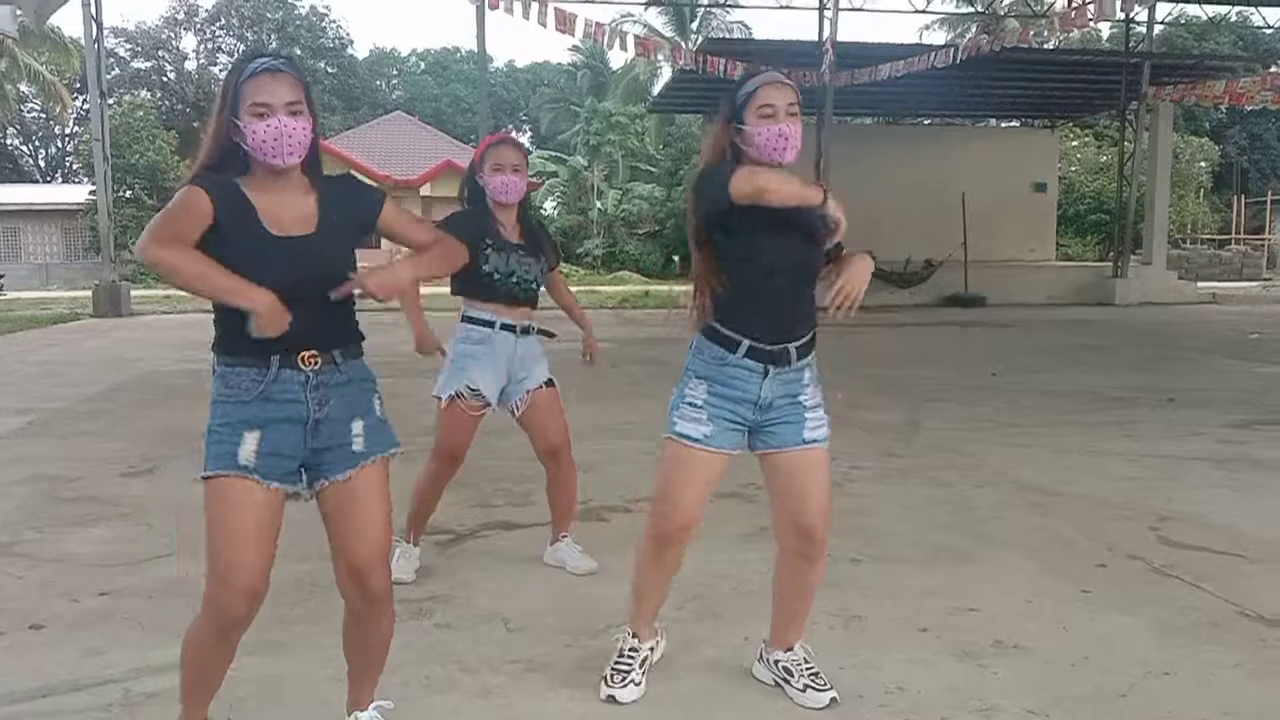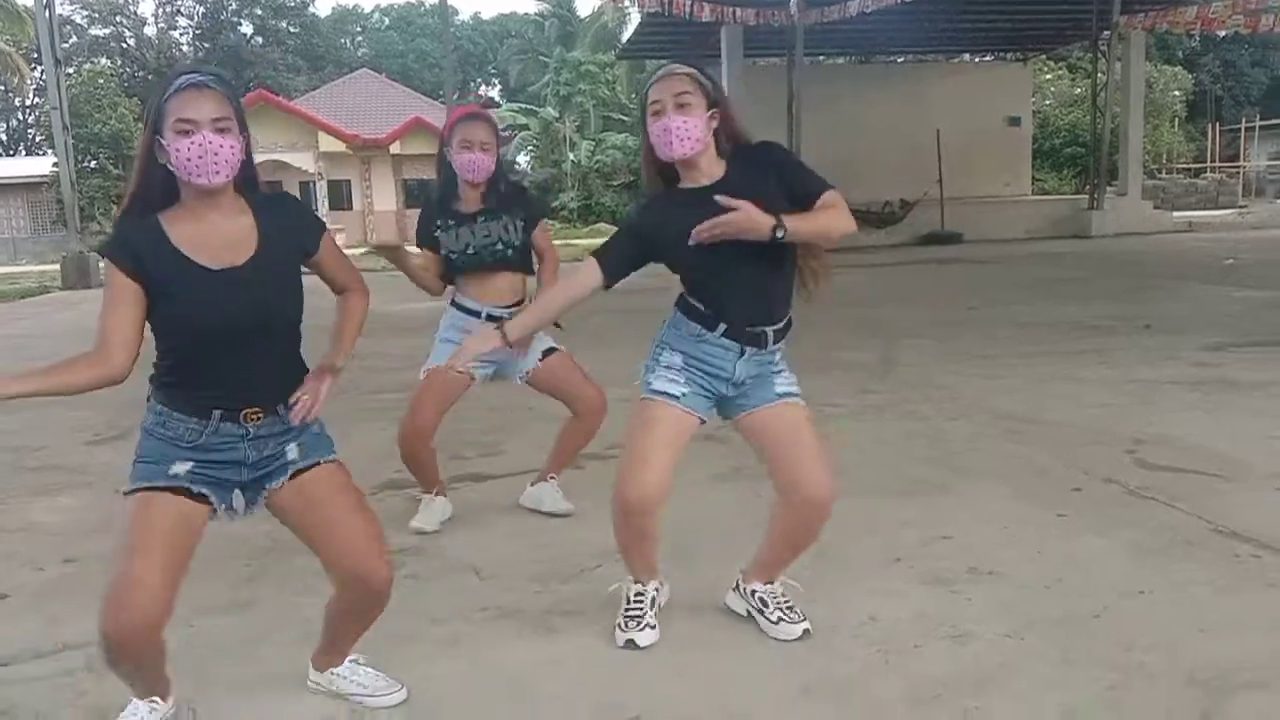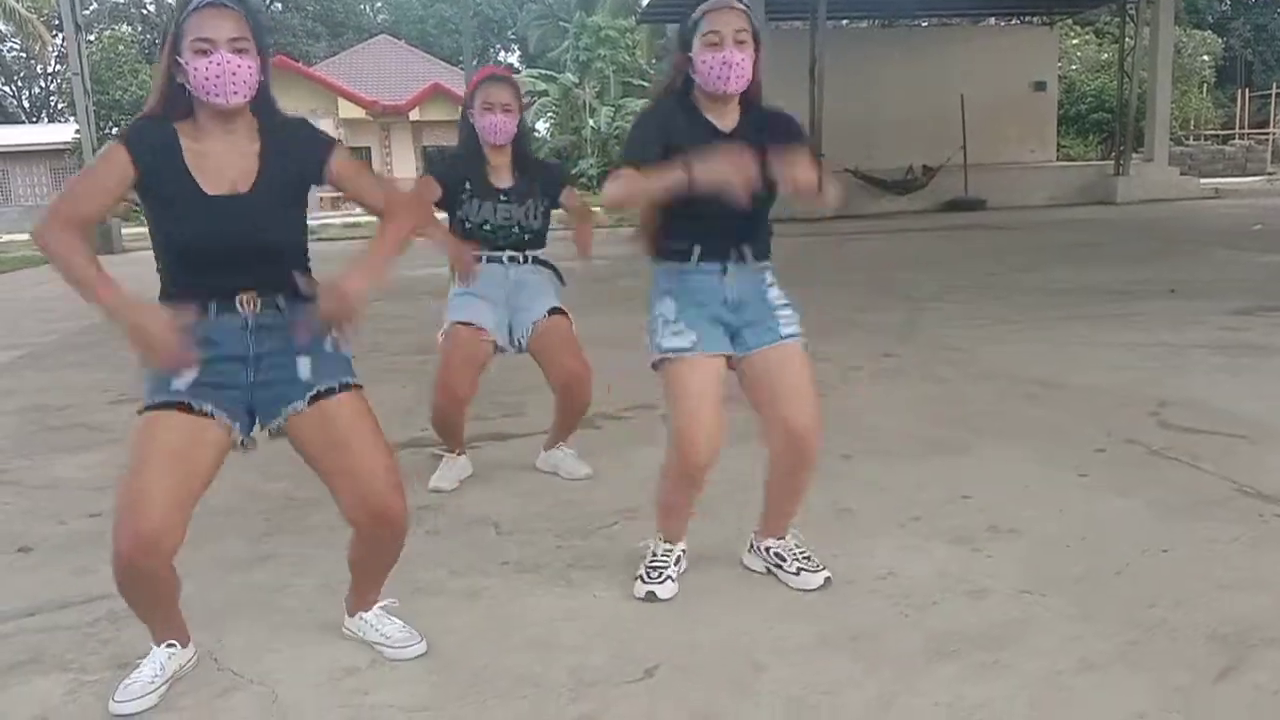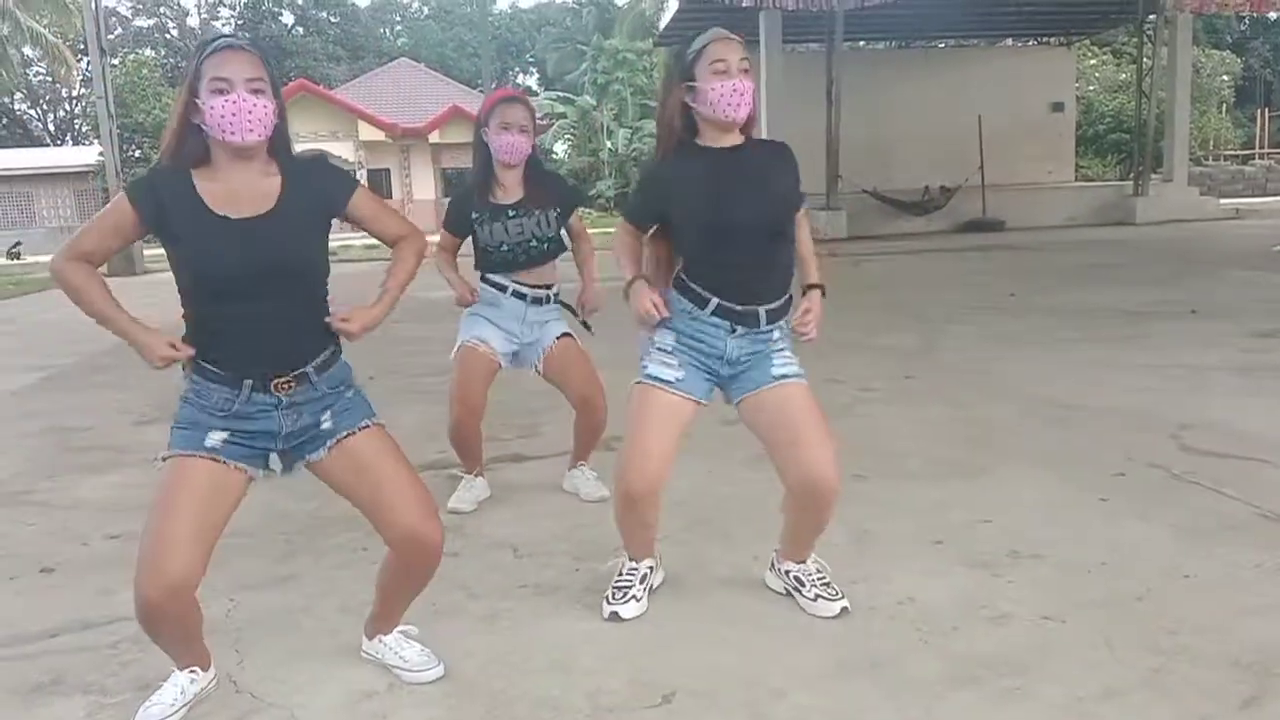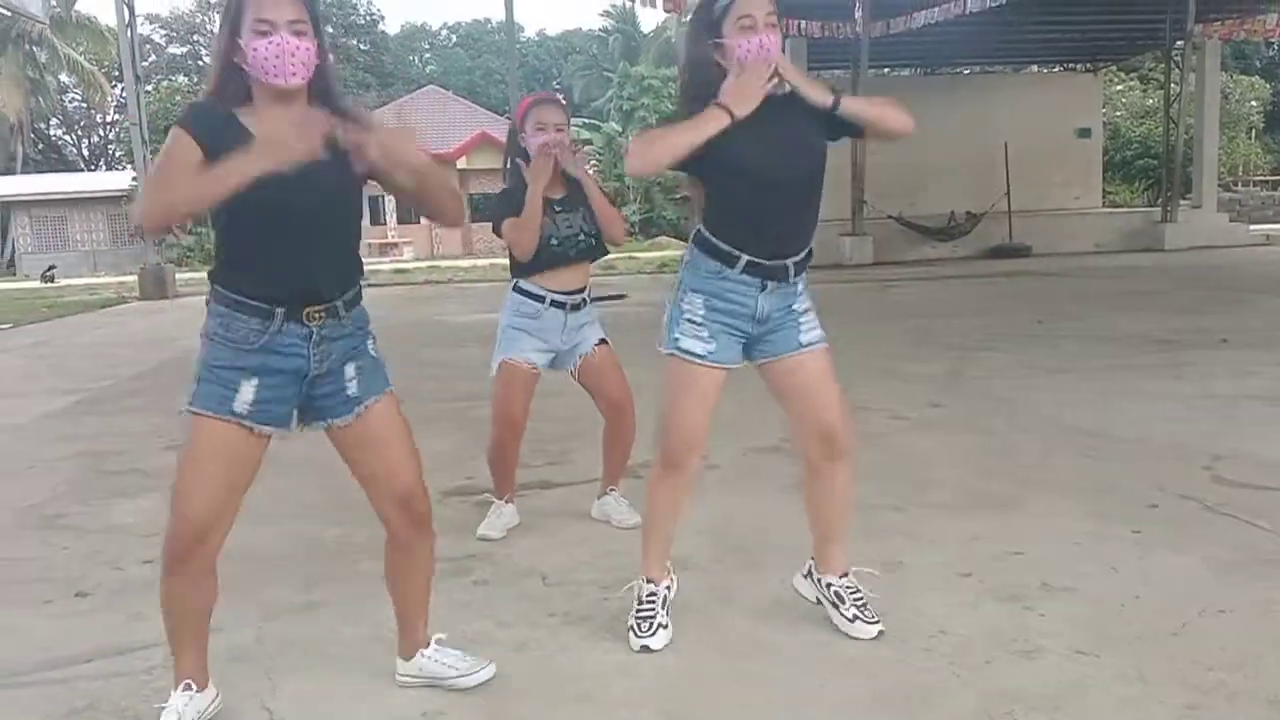
dt=0.7s
person 1, frame 1
left shoulder: (345, 196)
right shoulder: (214, 193)
left elbow: (446, 249)
right elbow: (156, 247)
right wrist: (256, 297)
left hip: (344, 391)
right hip: (253, 397)
left knee: (369, 580)
right knee: (234, 595)
person 1, frame 2
left shoulder: (285, 218)
right shoulder: (137, 240)
left elbow: (354, 290)
right elbow: (114, 358)
left wrist: (331, 368)
left hip: (285, 427)
right hip: (187, 436)
left knee: (371, 575)
right knee: (127, 622)
left ankle: (333, 663)
person 1, frame 3
left shoulder: (296, 144)
right shoulder: (149, 146)
left elbow: (403, 207)
right elbow: (58, 228)
left wrist: (362, 276)
right wrist: (129, 311)
left hip: (297, 339)
right hip: (195, 352)
left knee: (384, 509)
right knee: (141, 546)
left ankle: (364, 608)
right ankle: (171, 643)
person 1, frame 4
left shoulder: (315, 180)
right shoulder: (162, 192)
left elbow: (409, 237)
right elbow: (72, 262)
left wrist: (379, 307)
right wrist: (135, 333)
left hip: (322, 392)
right hip: (218, 407)
left knee: (422, 536)
right knee: (159, 590)
left ankle: (382, 631)
person 1, frame 5
left shoulder: (348, 127)
right shoulder: (211, 124)
left elbow: (447, 209)
right elbow: (153, 216)
left wrist: (405, 159)
right wrist: (259, 158)
left hip: (342, 338)
right hip: (249, 342)
left knee: (409, 505)
right knee: (190, 535)
left ankle: (417, 652)
person 2, frame 1
left shoulder: (804, 212)
right shoulder: (718, 184)
left elbow: (841, 260)
right elbow: (760, 184)
left wrist: (859, 260)
right wrist: (827, 202)
left hip: (793, 380)
right hip: (722, 373)
left knee: (808, 531)
right knee: (670, 525)
left ankle: (781, 653)
right ankle: (641, 637)
person 2, frame 2
left shoulder: (767, 163)
right shoulder: (656, 215)
left elbow: (842, 221)
right elbow: (586, 277)
left wrist: (771, 227)
right wrist: (506, 331)
left hip: (764, 359)
right hip: (691, 354)
left knee: (815, 493)
right knee: (636, 493)
left ankle: (756, 586)
right ankle: (643, 585)
person 2, frame 3
left shoulder: (775, 127)
right shoulder: (664, 120)
left elbow: (825, 193)
right elbow: (615, 194)
left wrist: (808, 178)
right wrist: (691, 172)
left hip: (755, 286)
right hip: (684, 289)
left knee: (802, 433)
right knee: (693, 449)
left ankle: (771, 540)
right ankle: (668, 544)
person 2, frame 4
left shoulder: (778, 158)
right shoulder: (670, 171)
right elbow: (627, 232)
left wrist: (812, 288)
right wrist: (637, 283)
left hip: (766, 340)
right hip: (687, 334)
left knee: (820, 481)
right knee: (638, 481)
left ankle: (792, 563)
right ankle: (640, 562)
person 2, frame 5
left shoulder: (807, 109)
right shoulder: (706, 106)
left elbow: (902, 124)
right elbow: (638, 161)
left wrist: (820, 95)
right wrist: (725, 110)
left hip: (788, 295)
right hip: (715, 292)
left knee: (829, 438)
right knee: (679, 452)
left ankle: (829, 574)
right ankle: (654, 583)
person 3, frame 1
left shoulder: (537, 234)
right shoulder: (464, 224)
left elbow: (557, 284)
left wrist: (586, 326)
right wrist: (418, 324)
left hip: (527, 346)
right hip: (479, 342)
left knee: (557, 449)
right knee: (446, 456)
left ankle: (561, 542)
right ankle: (409, 544)
person 3, frame 2
left shoulder: (517, 197)
right shoulder: (436, 211)
left elbow: (549, 253)
right elbow: (430, 282)
right wrist: (401, 260)
right hip: (462, 328)
left knee: (592, 404)
right knee: (413, 431)
left ankle: (542, 484)
right ankle: (435, 496)
person 3, frame 3
left shoulder: (542, 173)
right shoulder: (456, 169)
left elbow: (579, 210)
right elbow: (414, 203)
left wrist: (584, 220)
left hip: (531, 285)
right hip: (477, 288)
left knee: (575, 381)
right knee: (451, 394)
left ankle: (555, 448)
right ankle: (455, 456)
person 3, frame 4
left shoulder: (553, 188)
right shoulder: (469, 199)
left elbow: (580, 237)
right elbow: (443, 252)
left wrist: (589, 280)
right wrist: (457, 281)
left hip: (546, 310)
right hip: (491, 309)
left knee: (592, 401)
right knee: (463, 410)
left ankle: (578, 469)
right ankle: (474, 477)
person 3, frame 5
left shoulder: (581, 188)
right shoulder: (512, 196)
left elbow: (617, 234)
right elbow: (523, 248)
left wrist: (582, 175)
right wrist: (537, 185)
left hip: (580, 315)
right hip: (529, 315)
left knee: (620, 404)
right knee: (507, 422)
left ankle: (608, 496)
right ankle: (504, 503)
